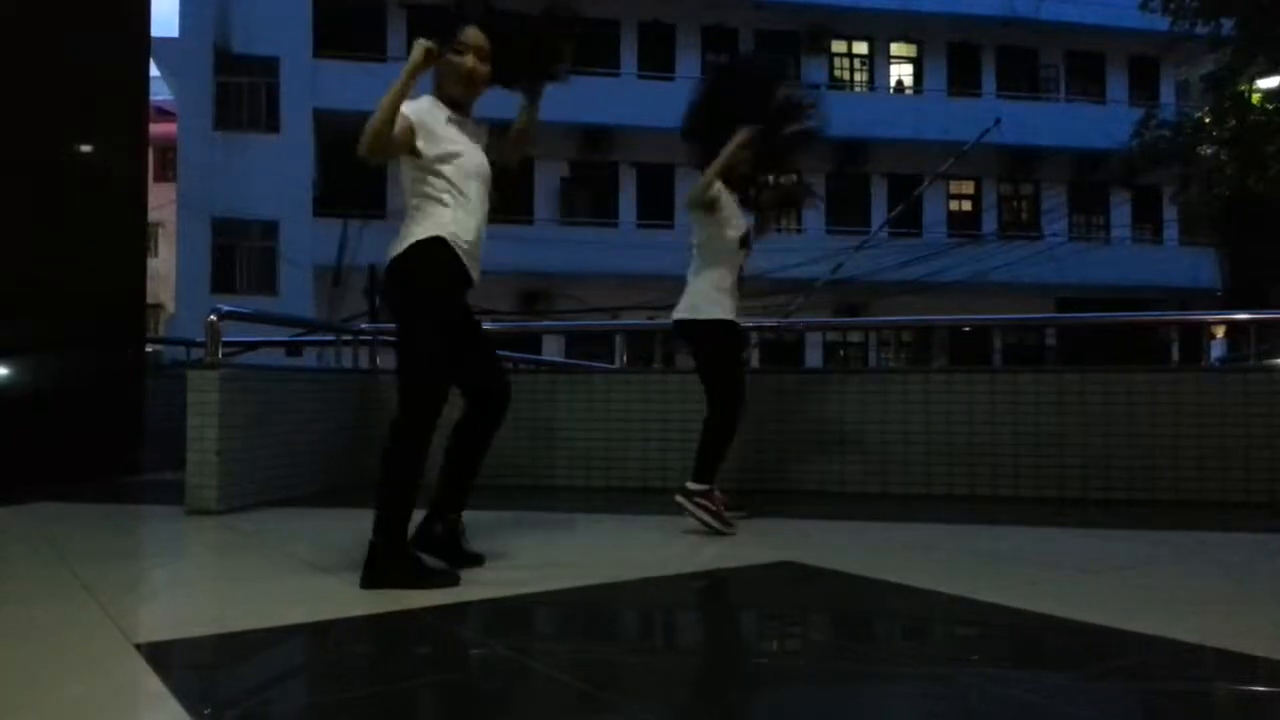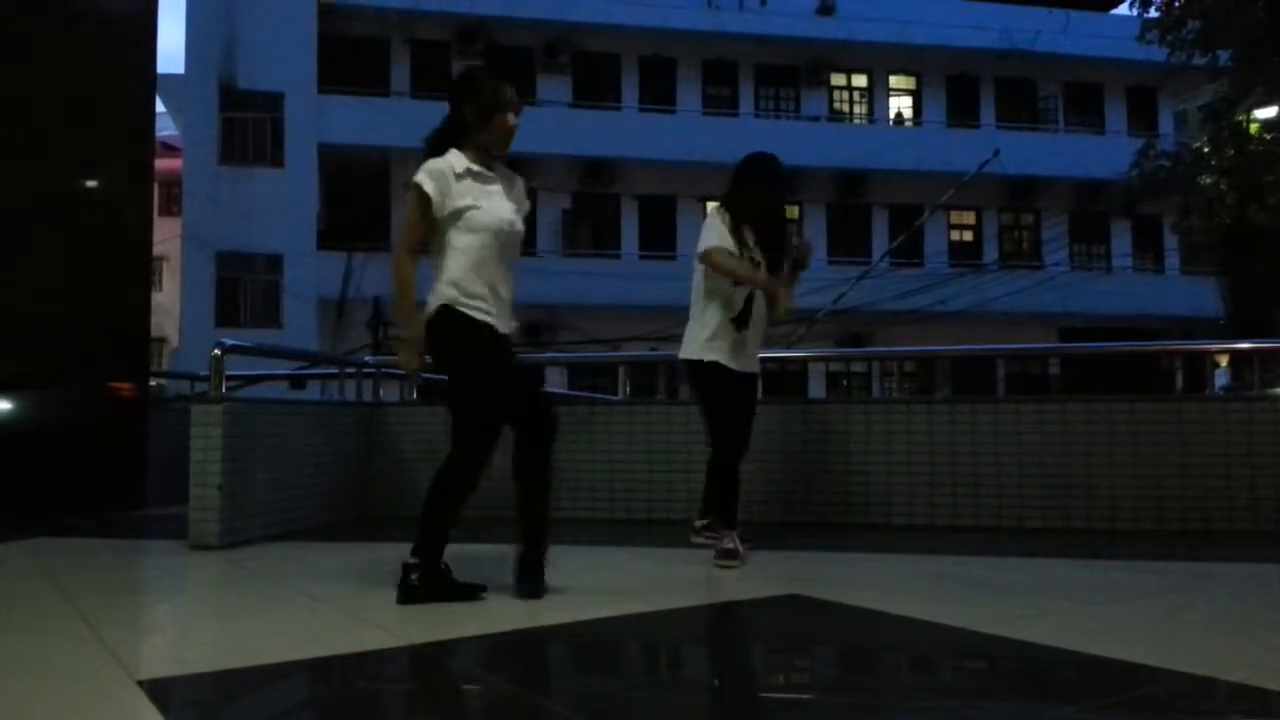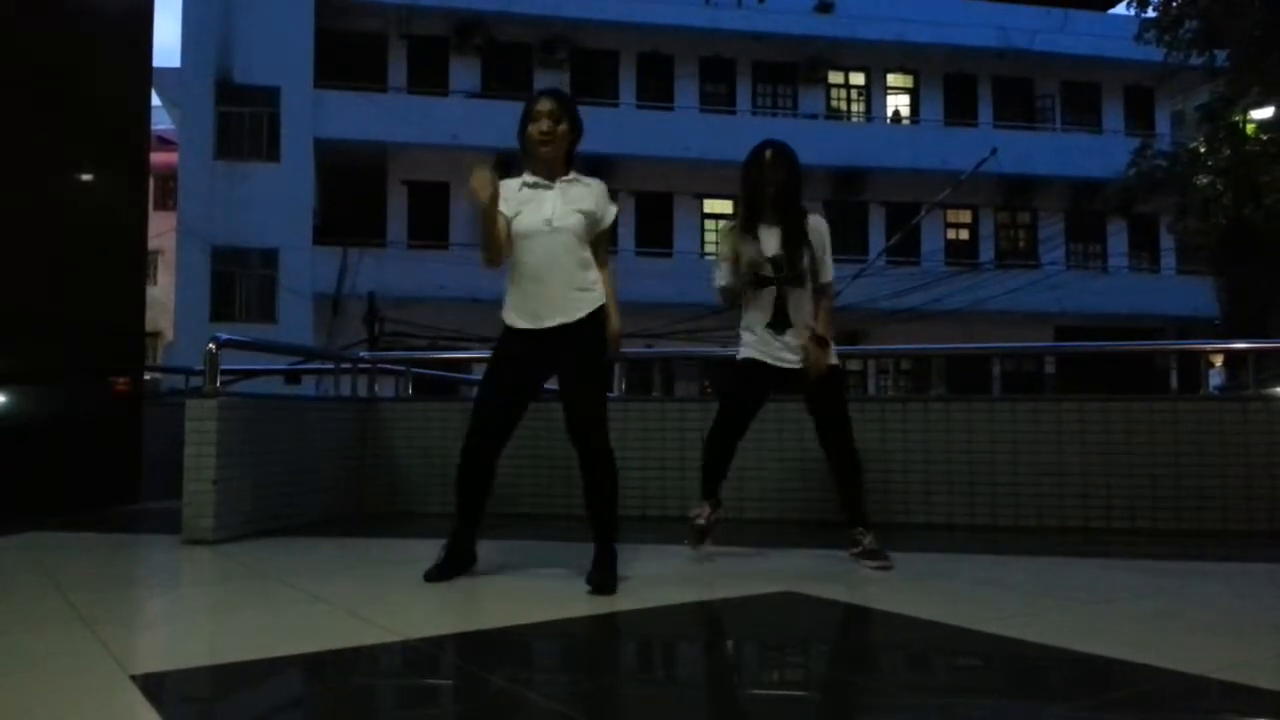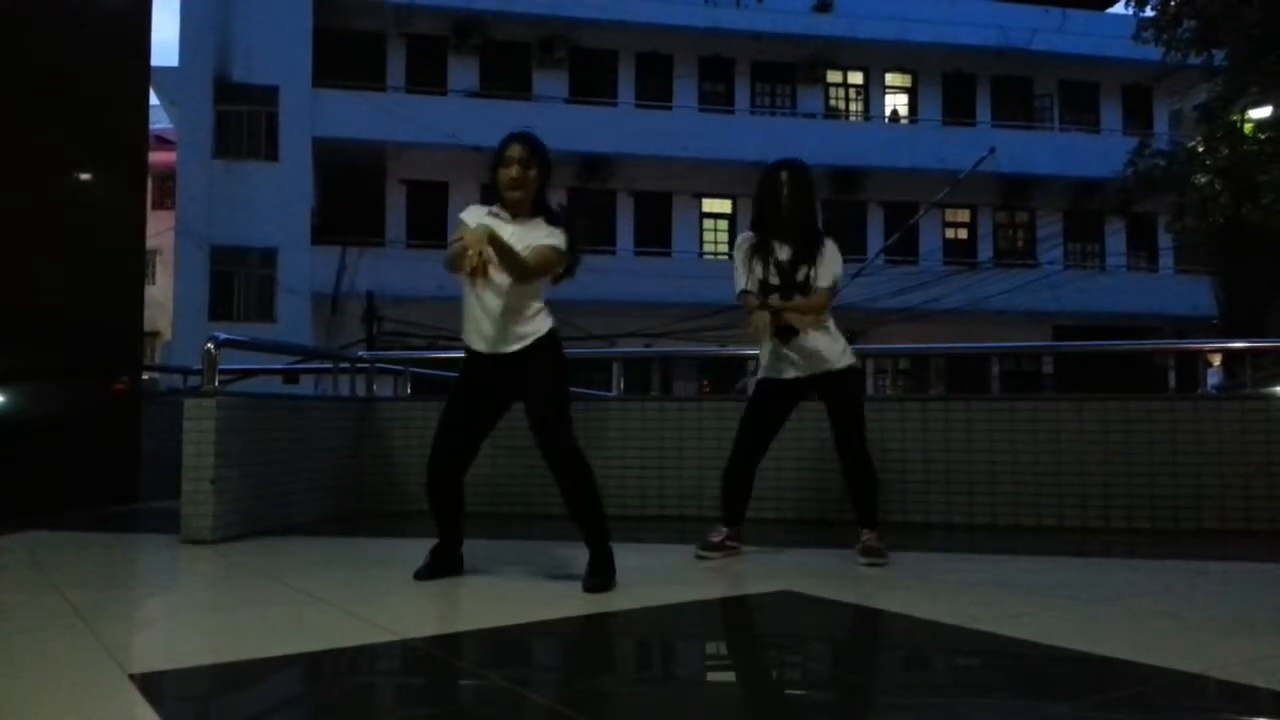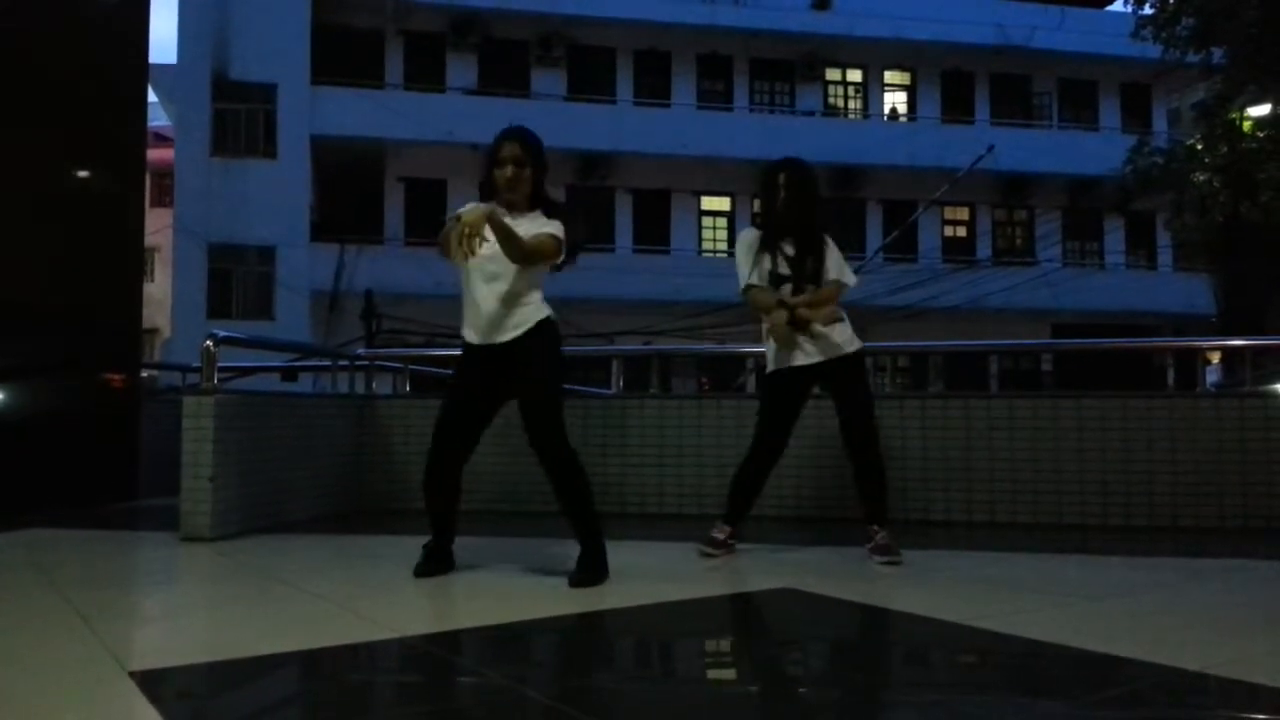
dt=1s
person 1, frame 1
left shoulder: (470, 129)
right shoulder: (423, 117)
left elbow: (508, 159)
right elbow: (370, 149)
left wrist: (532, 101)
right wrist: (410, 67)
left hip: (449, 279)
right hip: (423, 270)
left knee: (491, 394)
right knee: (419, 410)
left ankle: (441, 524)
right ankle: (386, 555)
person 1, frame 2
left shoulder: (512, 185)
right shoulder: (439, 174)
right elbow: (407, 257)
right wrist: (410, 337)
left hip: (492, 329)
right hip: (459, 325)
left knee: (472, 448)
right knee: (538, 421)
left ankle: (424, 570)
right ankle: (532, 555)
person 1, frame 3
left shoulder: (592, 193)
right shoulder: (508, 191)
left elbow: (601, 262)
right elbow: (494, 254)
left wrist: (613, 312)
right wrist: (482, 206)
left hip: (581, 330)
right hip: (521, 331)
left knee: (591, 440)
right knee: (482, 438)
left ankle: (604, 555)
right ankle: (462, 545)
person 1, frame 4
left shoulder: (550, 236)
right shoulder: (473, 214)
left elbow: (525, 273)
right elbow: (451, 259)
left wrist: (489, 237)
right wrist: (470, 247)
left hip: (534, 352)
right hip: (481, 359)
left knee: (561, 452)
right knee: (443, 462)
left ankle: (600, 554)
right ankle: (449, 550)
person 1, frame 5
left shoulder: (548, 228)
right shoulder: (473, 212)
left elbow: (521, 255)
right elbow: (445, 247)
left wrist: (490, 216)
right wrist: (462, 224)
left hip: (530, 342)
right hip: (478, 350)
left knee: (551, 447)
right knee: (444, 453)
left ankle: (592, 550)
right ankle: (440, 546)
person 2, frame 1
left shoulder: (737, 199)
right shoulder: (713, 193)
left elbow: (756, 229)
right elbow: (696, 200)
left wrist: (774, 204)
right wrist: (732, 145)
left hip: (717, 316)
right hip: (706, 316)
left knee: (727, 405)
right knee: (728, 403)
left ankle: (704, 487)
right ankle: (697, 488)
person 2, frame 2
left shoulder: (769, 237)
right shoulder: (721, 220)
left elbow: (771, 304)
right elbow: (719, 260)
left wrist: (795, 266)
right wrist: (768, 282)
left hip: (742, 357)
right hip: (708, 353)
left knee: (735, 443)
right knee: (726, 441)
left ankle: (708, 520)
right ankle: (727, 532)
person 2, frame 3
left shoulder: (812, 226)
right shoulder: (737, 230)
left elbow: (825, 291)
right elbow: (730, 296)
left wrist: (820, 338)
right wrist: (738, 269)
left hip: (813, 354)
right hip: (759, 354)
left knee: (840, 441)
right knee: (723, 433)
left ankle: (859, 533)
right ankle: (707, 504)
person 2, frame 4
left shoulder: (823, 247)
right shoulder: (749, 242)
left elbow: (822, 299)
right elbow: (748, 300)
left wrist: (771, 305)
right wrist: (789, 315)
left hip: (831, 364)
right hip: (778, 368)
left knee: (851, 447)
right knee: (744, 453)
left ankle: (867, 532)
right ankle: (730, 530)
person 2, frame 5
left shoulder: (822, 243)
right shoulder: (752, 238)
left elbow: (833, 290)
right elbow: (755, 296)
left wrist: (785, 304)
right wrist: (801, 312)
left hip: (838, 351)
right hip: (786, 358)
left knee: (862, 436)
right knee: (766, 445)
left ankle: (876, 530)
right ankle: (728, 527)
